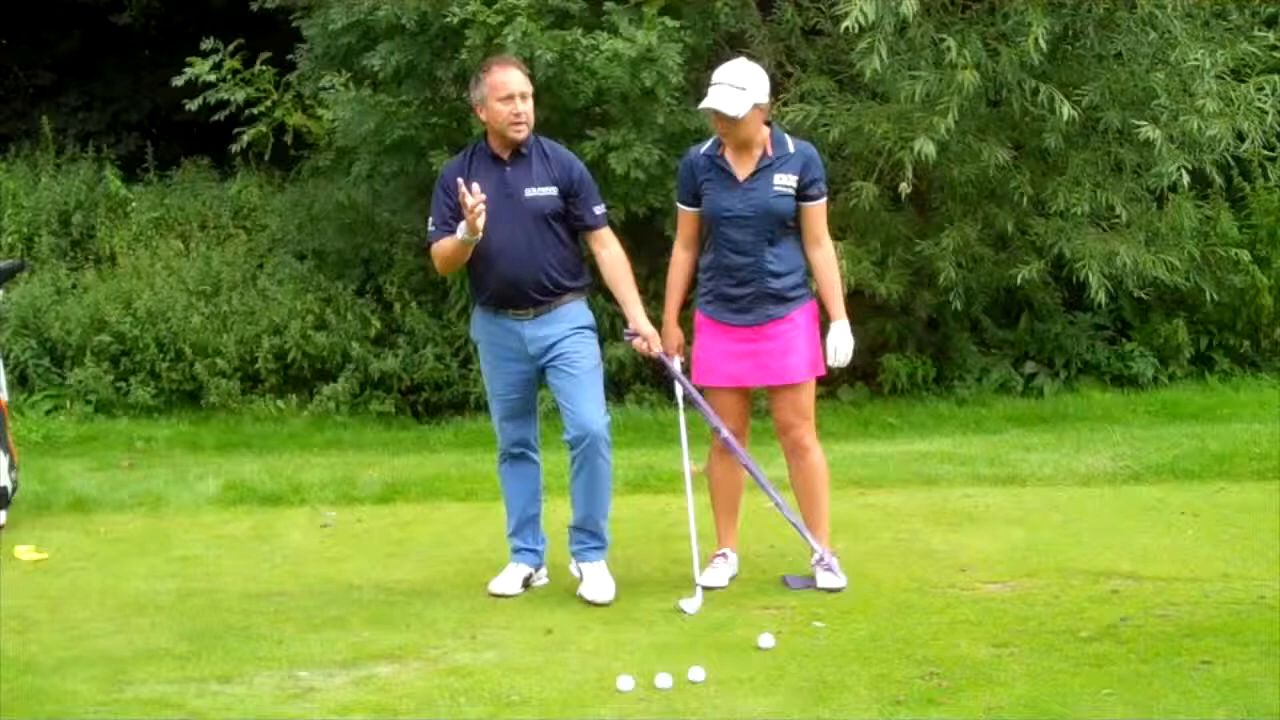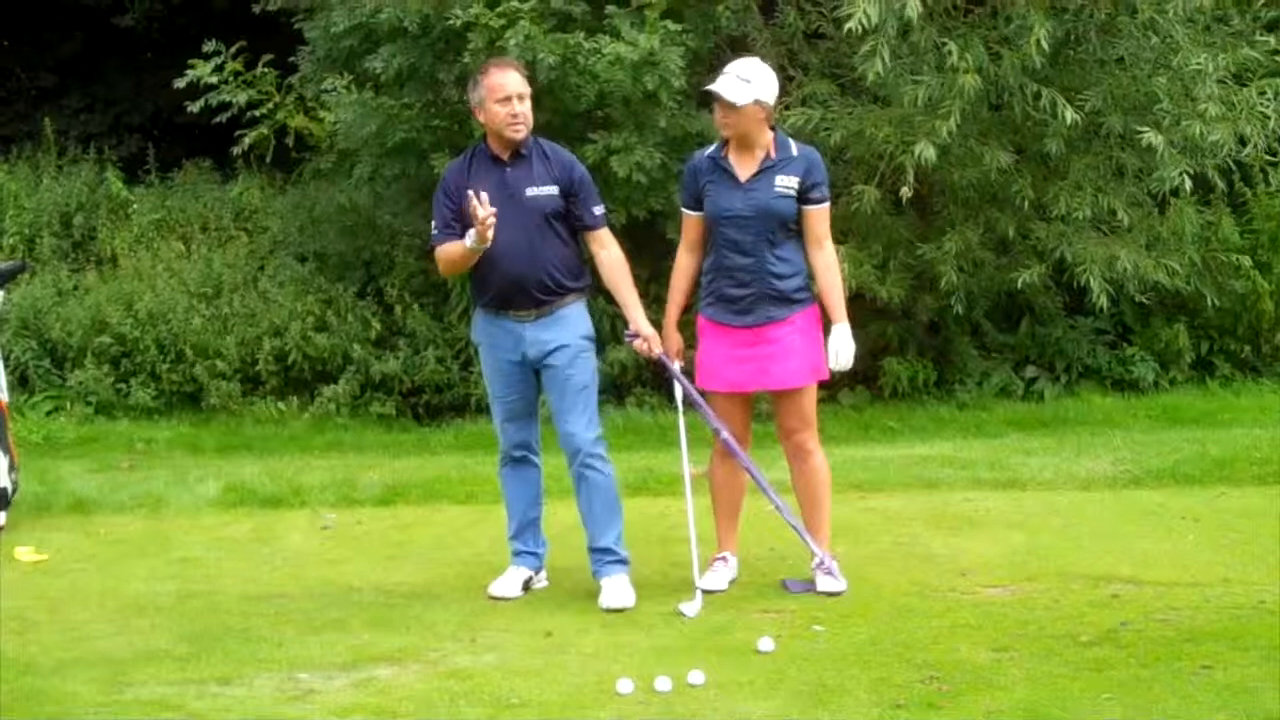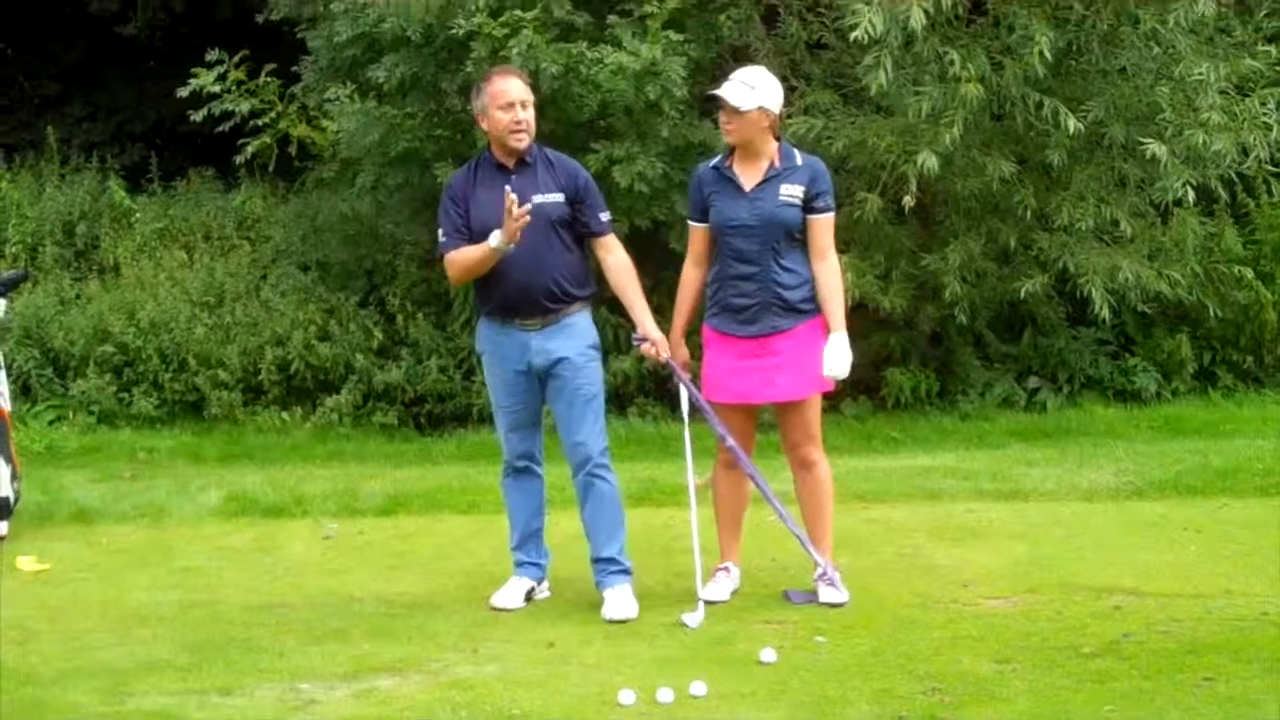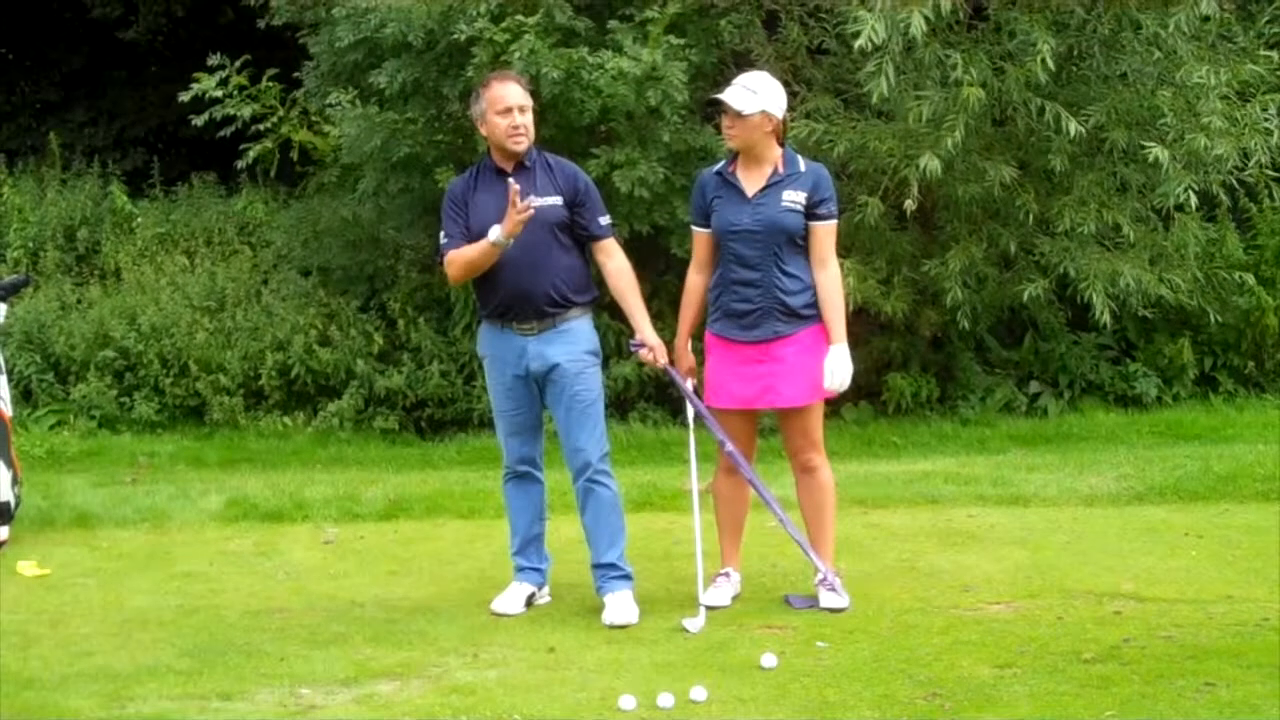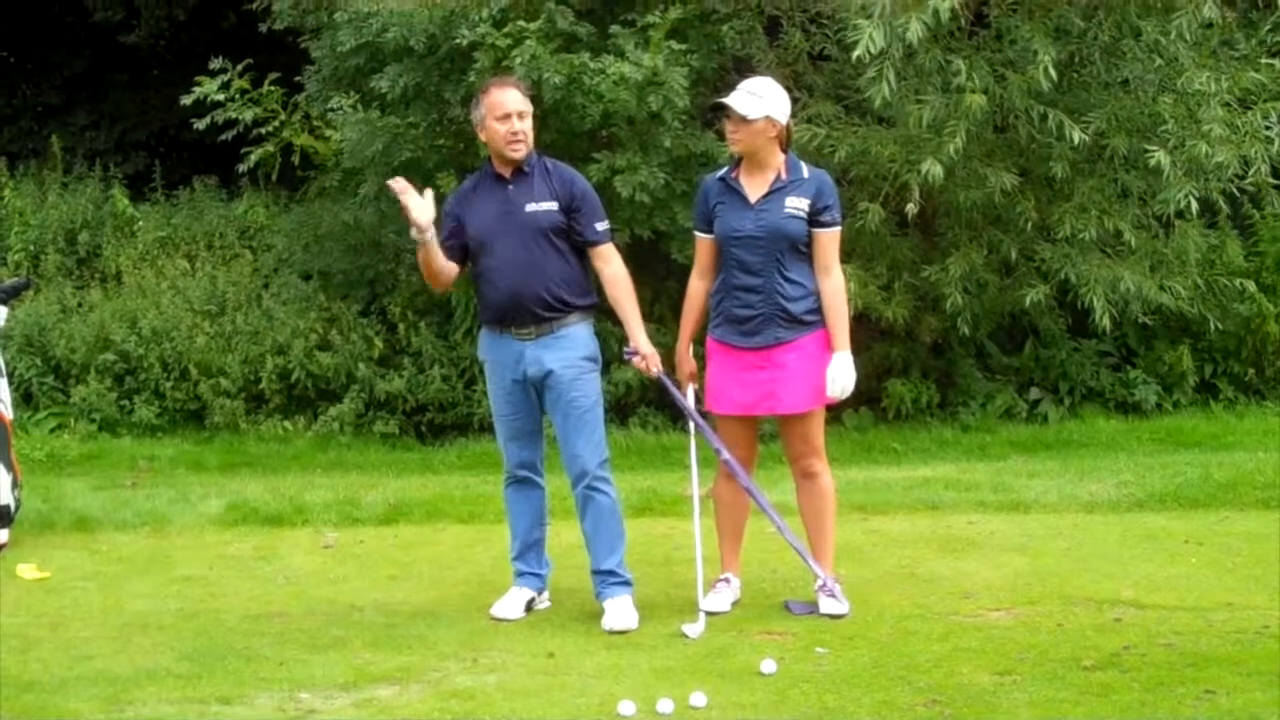
dt=0.2s
person 1, frame 1
left shoulder: (563, 165)
right shoulder: (457, 174)
left elbow: (603, 244)
right elbow: (442, 261)
left wrist: (638, 316)
right wrist: (470, 232)
left hip: (564, 319)
right hip: (497, 327)
left knee: (590, 429)
right knee: (515, 446)
left ankle: (589, 552)
right ankle: (527, 557)
person 1, frame 2
left shoulder: (562, 165)
right shoulder: (457, 178)
left elbow: (602, 244)
right elbow: (445, 263)
left wrist: (637, 317)
right wrist: (478, 238)
left hip: (563, 322)
right hip: (497, 328)
left knee: (584, 446)
right knee: (516, 448)
left ankle: (611, 566)
right ankle: (527, 560)
person 1, frame 3
left shoulder: (566, 172)
right shoulder: (462, 186)
left elbow: (609, 250)
right elbow: (456, 270)
left wrist: (646, 322)
right wrist: (503, 238)
left hip: (568, 331)
right hip: (501, 337)
left knee: (590, 456)
right knee: (519, 459)
left ankle: (614, 577)
right ankle: (529, 571)
person 1, frame 4
left shoulder: (566, 177)
right shoulder: (464, 190)
left elbow: (609, 254)
right elbow: (456, 271)
left wrist: (643, 327)
right wrist: (503, 233)
left hip: (568, 335)
right hip: (501, 341)
left knee: (589, 462)
right knee: (519, 465)
left ankle: (615, 583)
right ankle: (529, 576)
person 1, frame 5
left shoulder: (564, 183)
right shoulder: (464, 198)
left elbow: (606, 261)
right elbow: (442, 279)
left wrist: (637, 333)
right wrist: (424, 233)
left hip: (565, 341)
right hip: (500, 347)
left knee: (589, 469)
right knee: (520, 470)
left ankle: (614, 588)
right ankle: (530, 580)
person 2, frame 1
left shoulder: (800, 158)
right shoulder: (696, 163)
left elbow: (818, 244)
right elbow: (685, 246)
left wrist: (840, 318)
right wrist: (669, 320)
left hip: (787, 316)
right hip: (720, 321)
left knee: (798, 435)
right knee: (727, 438)
left ankle: (823, 552)
right ankle: (726, 551)
person 2, frame 2
left shoulder: (803, 163)
right shoulder: (700, 167)
left elbow: (820, 248)
right elbow: (689, 251)
left wrist: (841, 322)
right wrist: (669, 323)
left hip: (789, 320)
right hip: (722, 324)
left knee: (801, 439)
right knee: (728, 443)
left ankle: (823, 556)
right ankle: (725, 555)
person 2, frame 3
left shoulder: (808, 173)
right shoulder: (707, 178)
left elbow: (824, 258)
right elbow: (695, 263)
left wrist: (839, 332)
right wrist: (676, 335)
left hip: (794, 330)
right hip: (727, 335)
left knee: (806, 451)
right knee: (731, 455)
left ankle: (826, 568)
right ankle: (728, 566)
person 2, frame 4
left shoulder: (811, 179)
right shoulder: (710, 184)
left elbow: (825, 266)
right elbow: (699, 269)
left wrist: (838, 343)
right wrist: (681, 341)
left hip: (795, 337)
right hip: (729, 340)
left knee: (808, 455)
right knee: (732, 459)
left ankle: (827, 573)
right ankle: (729, 571)
person 2, frame 5
left shoulder: (814, 185)
right shoulder: (713, 189)
left elbow: (828, 274)
right elbow: (702, 274)
left wrist: (842, 350)
right wrist: (683, 346)
left hip: (797, 343)
right hip: (730, 345)
left knee: (808, 461)
right knee: (733, 464)
left ankle: (826, 578)
right ankle: (728, 576)
